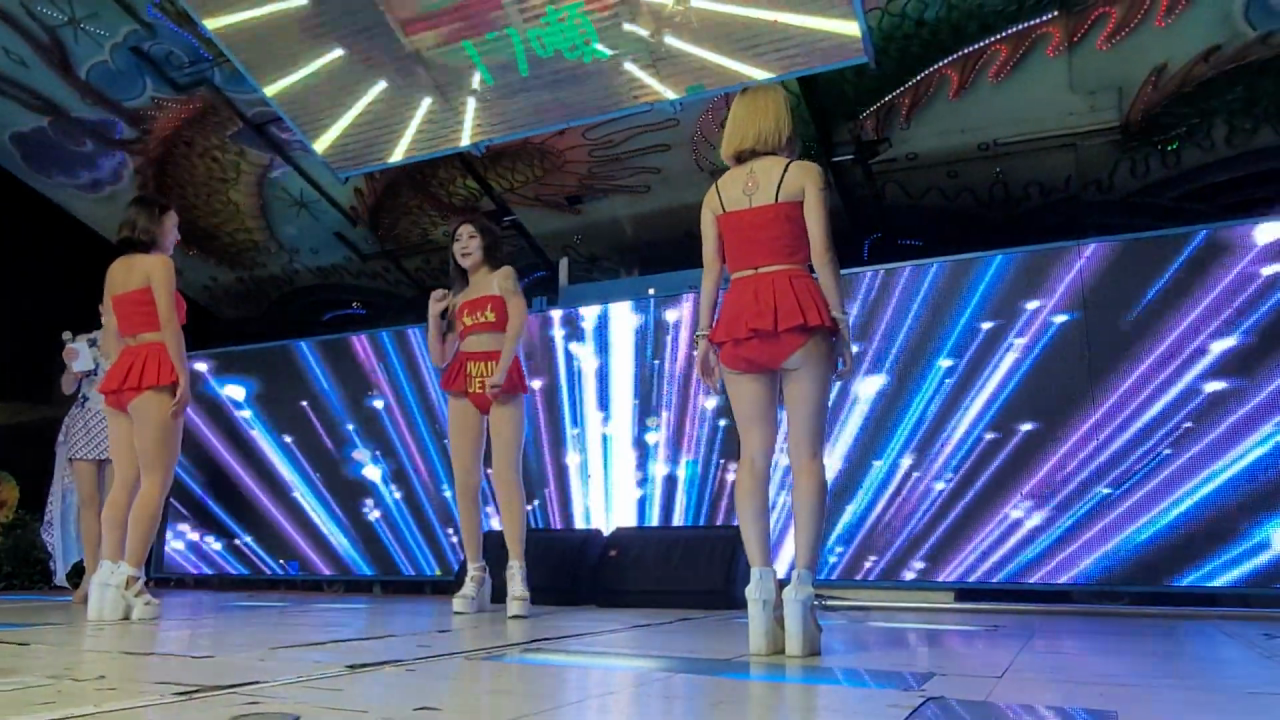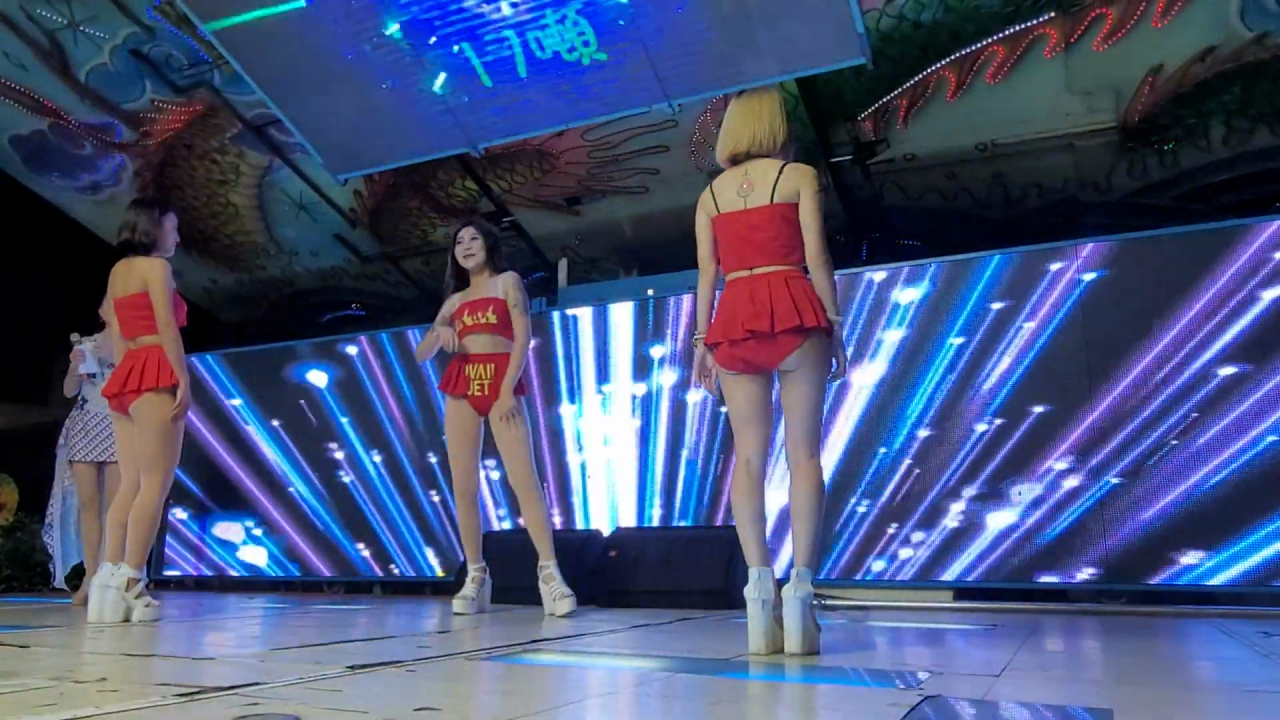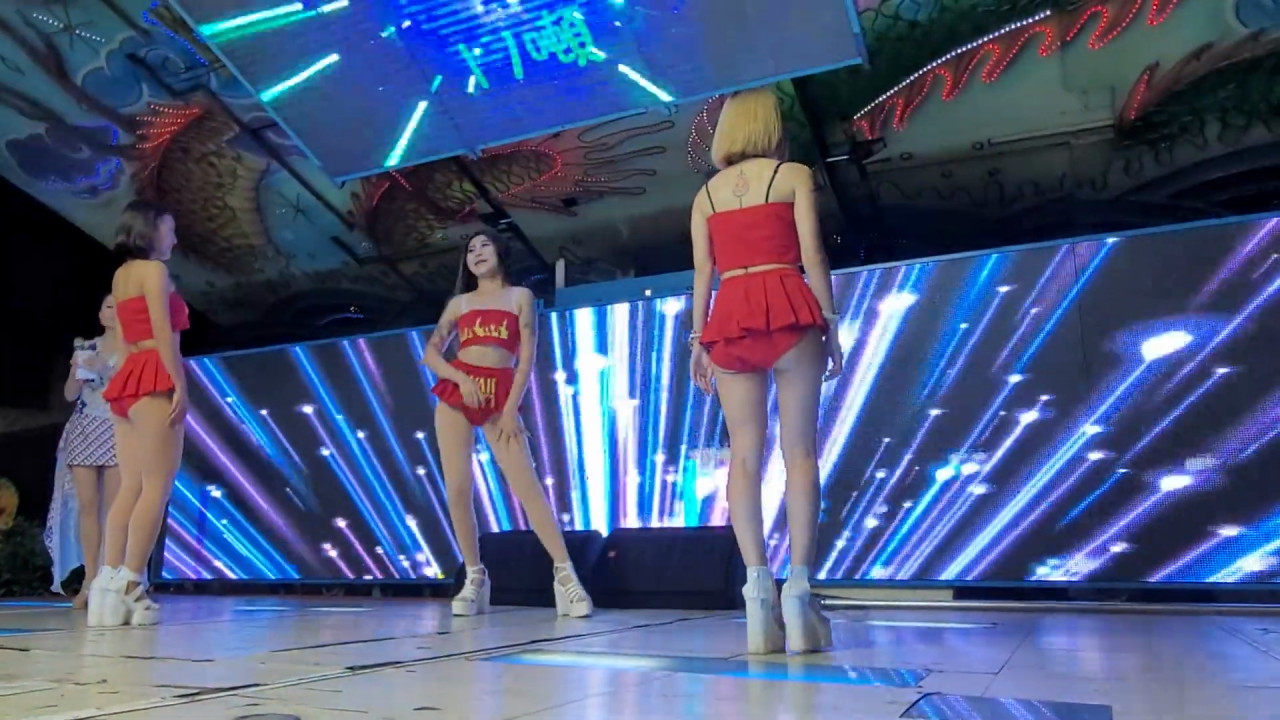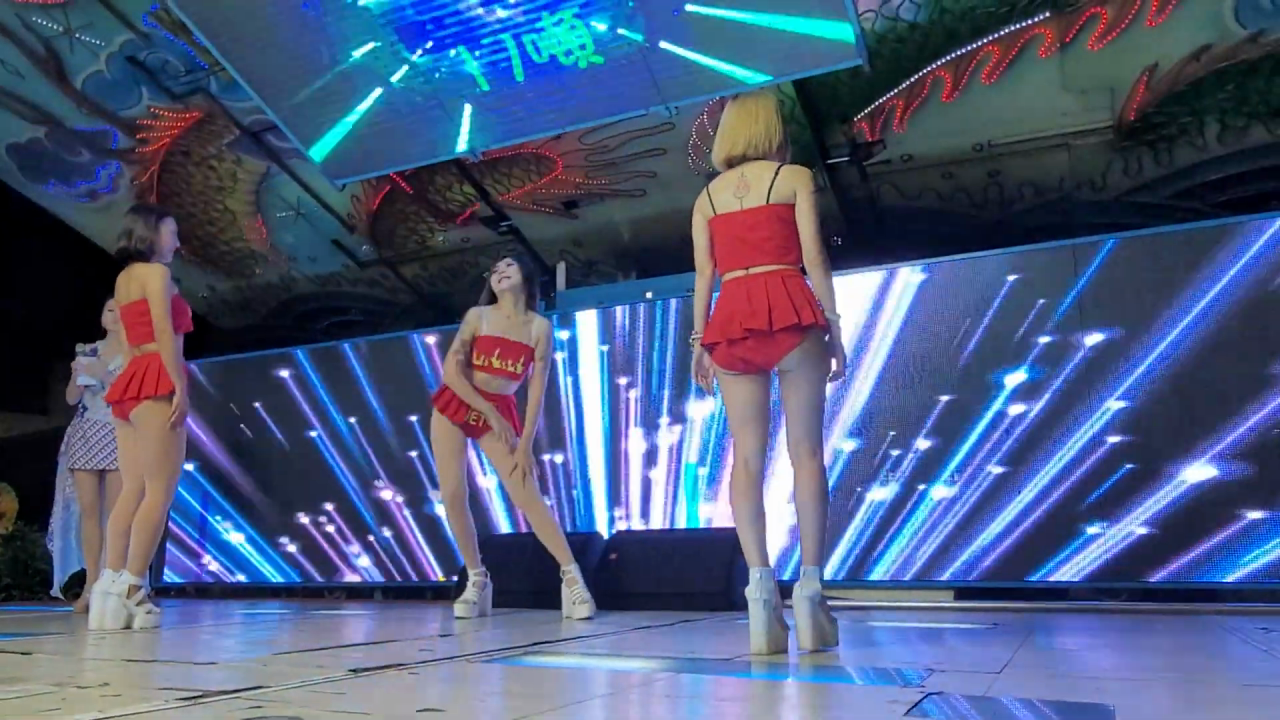
dt=0.2s
person 1, frame 1
left shoulder: (716, 191)
right shoulder: (805, 174)
left elbow: (711, 271)
right elbow: (822, 255)
left wrist: (704, 337)
right wrist: (841, 323)
left hip: (739, 319)
right hip: (796, 311)
left knee: (753, 456)
right knee: (805, 454)
left ankle: (762, 589)
right ankle: (800, 587)
person 1, frame 2
left shoulder: (711, 193)
right shoulder: (799, 176)
left elbow: (707, 273)
right elbow: (816, 258)
left wrist: (702, 340)
right wrist: (835, 326)
left hip: (734, 320)
right hip: (791, 313)
left knee: (749, 457)
right knee: (802, 453)
left ankle: (760, 589)
right ankle: (799, 583)
person 1, frame 3
left shoulder: (706, 193)
right shoulder: (795, 175)
left elbow: (703, 272)
right elbow: (812, 256)
left wrist: (698, 339)
right wrist: (831, 325)
left hip: (729, 319)
right hip: (786, 312)
left knee: (745, 456)
right knee: (799, 452)
left ankle: (759, 589)
right ankle: (798, 583)
person 1, frame 4
left shoulder: (707, 195)
right shoulder: (795, 177)
left elbow: (704, 273)
right elbow: (814, 258)
left wrist: (699, 340)
right wrist: (833, 326)
left hip: (731, 319)
right hip: (788, 311)
left knee: (747, 456)
right knee: (805, 452)
left ankle: (761, 590)
right ankle: (809, 587)
person 2, frame 1
left shoulder: (115, 269)
right shoulder: (158, 263)
left elbow: (112, 330)
right elbow: (170, 323)
left wrist: (121, 369)
right wrist: (184, 377)
left hip: (121, 376)
right hip: (154, 373)
left knee: (126, 482)
right knee: (155, 481)
left ankle: (111, 576)
right ankle: (128, 581)
person 2, frame 2
left shoulder: (118, 270)
right shoulder: (156, 266)
left elbow: (117, 333)
right elbow: (167, 326)
left wrist: (126, 372)
right wrist: (184, 380)
left hip: (126, 379)
right hip: (155, 376)
left knee: (131, 484)
right knee: (155, 483)
left ankle: (110, 578)
right ankle: (128, 583)
person 2, frame 3
left shoulder: (122, 274)
right shoulder: (153, 269)
left elbow: (126, 335)
right elbow: (162, 330)
right wrist: (179, 385)
left hip: (128, 381)
right hip: (154, 379)
left knee: (132, 487)
right knee: (157, 486)
left ankle: (110, 583)
right ankle: (128, 587)
person 2, frame 4
left shoulder: (125, 278)
right shoulder: (156, 273)
right elbow: (164, 333)
right wrist: (180, 387)
left hip: (131, 383)
right hip: (157, 383)
left knee: (133, 490)
right knee: (159, 490)
left ankle: (112, 584)
right ankle: (130, 591)
person 3, frame 1
left shoulder: (504, 275)
right shoulder: (455, 298)
left elbow: (520, 318)
right elbow: (439, 358)
left wrist: (503, 367)
right wrist: (434, 314)
left hip: (504, 383)
right hip: (462, 385)
left knee: (505, 474)
right knee: (465, 481)
left ankle: (516, 574)
right ankle: (475, 573)
person 3, frame 2
left shoulder: (508, 281)
right shoulder: (455, 299)
left elbow: (522, 337)
right elbow: (421, 350)
left wrist: (508, 390)
right wrist: (440, 336)
left hip: (503, 385)
right hip: (460, 386)
left knee: (523, 477)
right knee: (463, 483)
left ankle: (548, 570)
right ankle: (475, 574)
person 3, frame 3
left shoulder: (520, 296)
right shoulder: (458, 303)
left elbow: (526, 357)
right elbow: (429, 355)
left wrist: (512, 410)
right wrist: (461, 380)
left hip: (501, 397)
right hip: (454, 394)
left knee: (526, 485)
right knee: (457, 489)
left ankle: (565, 574)
right ankle: (475, 576)
person 3, frame 4
left shoulder: (539, 327)
right shoulder: (478, 316)
left elbow: (538, 392)
right elbow: (450, 371)
left wrist: (526, 445)
right wrist: (489, 413)
left hip: (500, 413)
right hip: (453, 408)
left knee: (528, 494)
right knee: (453, 494)
left ankle: (571, 576)
right ankle: (476, 579)
person 4, frame 1
right shoulder: (83, 341)
right elbow: (67, 387)
right wrist: (70, 365)
right hip: (84, 425)
right knee: (87, 499)
right ankle: (89, 574)
person 4, frame 2
right shoulder: (85, 343)
right elbow: (69, 390)
left wrist: (112, 358)
right wrist: (75, 365)
right hip: (84, 427)
left knee: (115, 502)
right knee: (86, 502)
right ankle: (90, 575)
person 4, frame 3
right shoulder: (84, 347)
right elbow: (70, 394)
left wrist: (105, 370)
right wrist: (76, 371)
left hip: (117, 430)
right hip: (84, 431)
right knee: (86, 505)
right ankle: (90, 579)
person 4, frame 4
right shoulder: (86, 351)
right elbow: (71, 398)
left wrist: (105, 376)
right wrist: (78, 376)
left hip: (119, 434)
right hip: (85, 434)
right knee: (87, 509)
right ankle: (91, 584)
